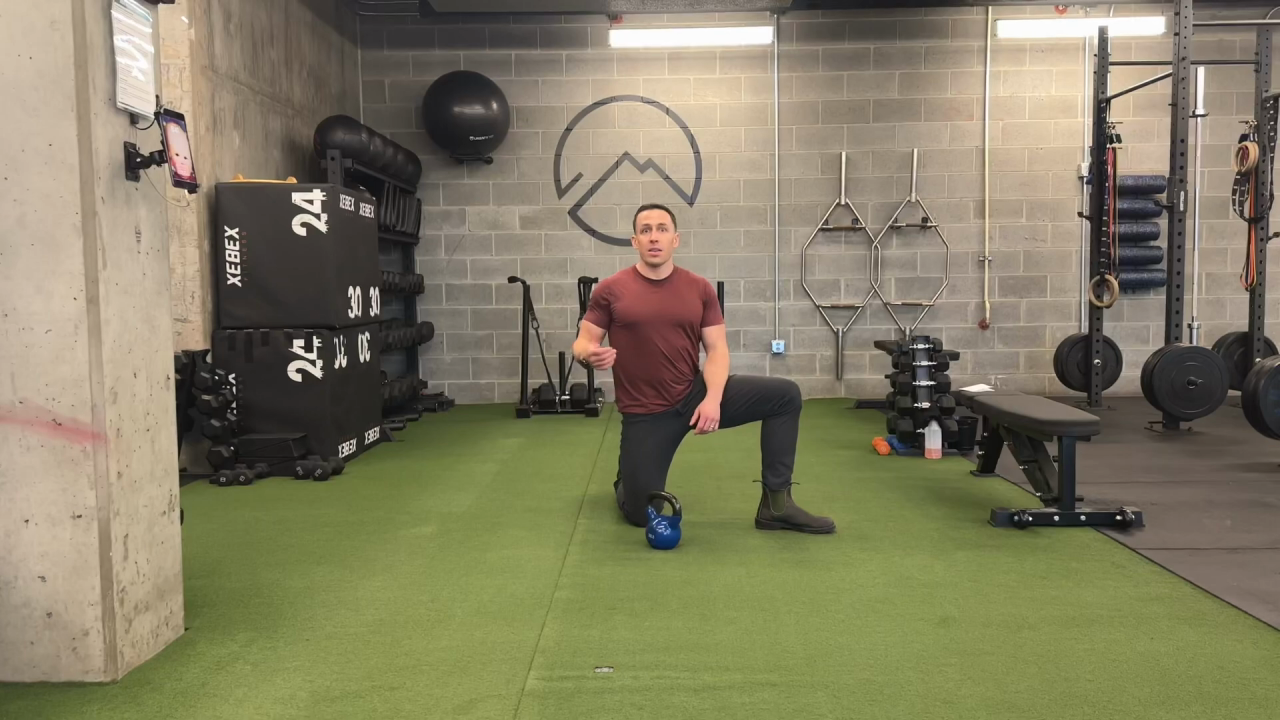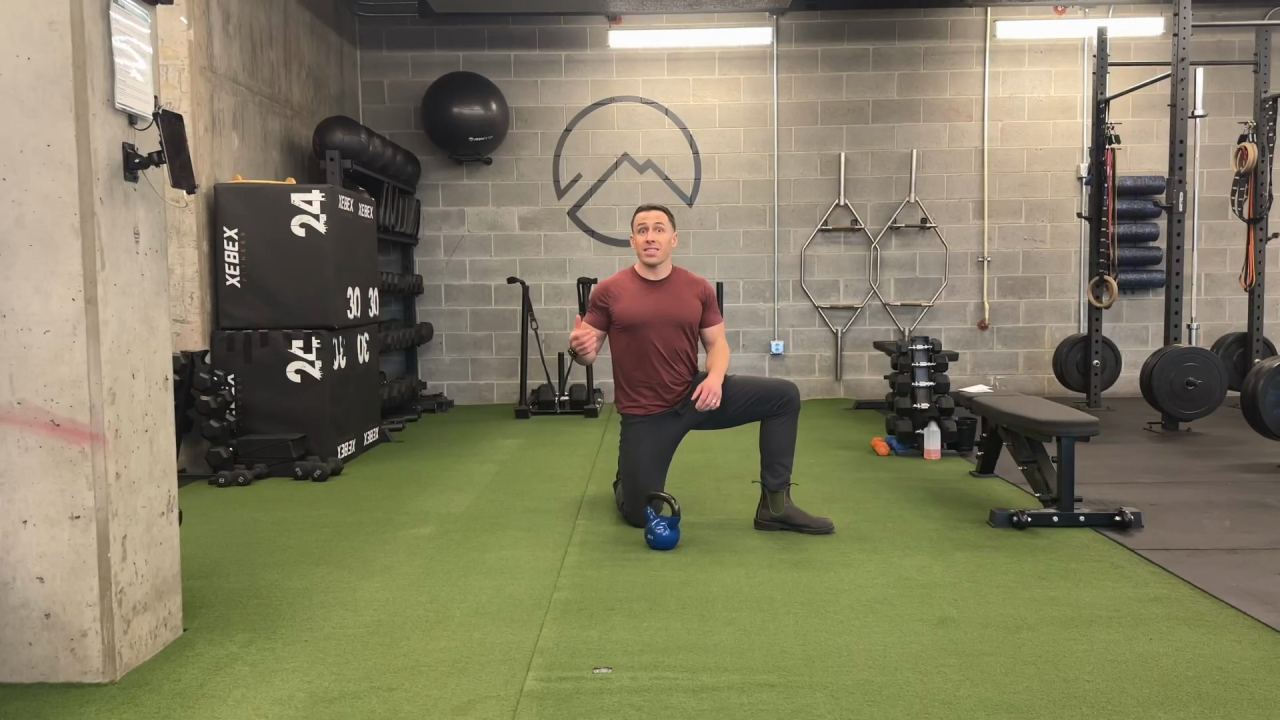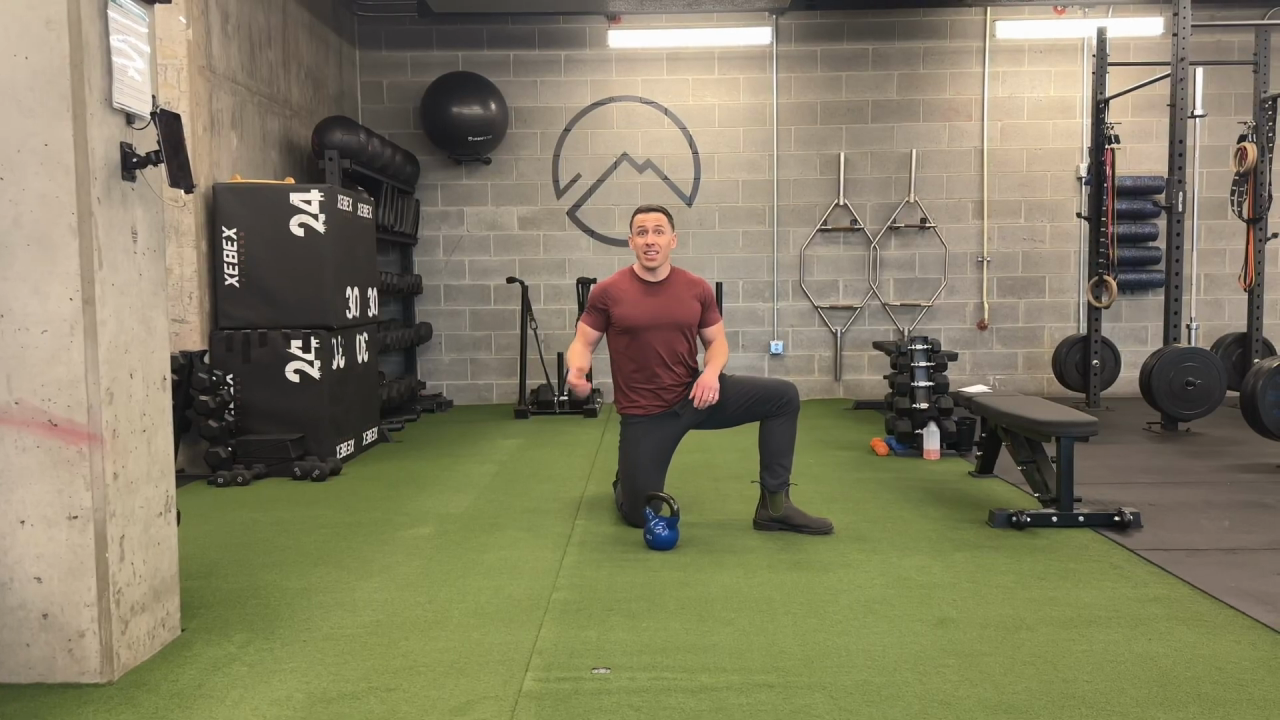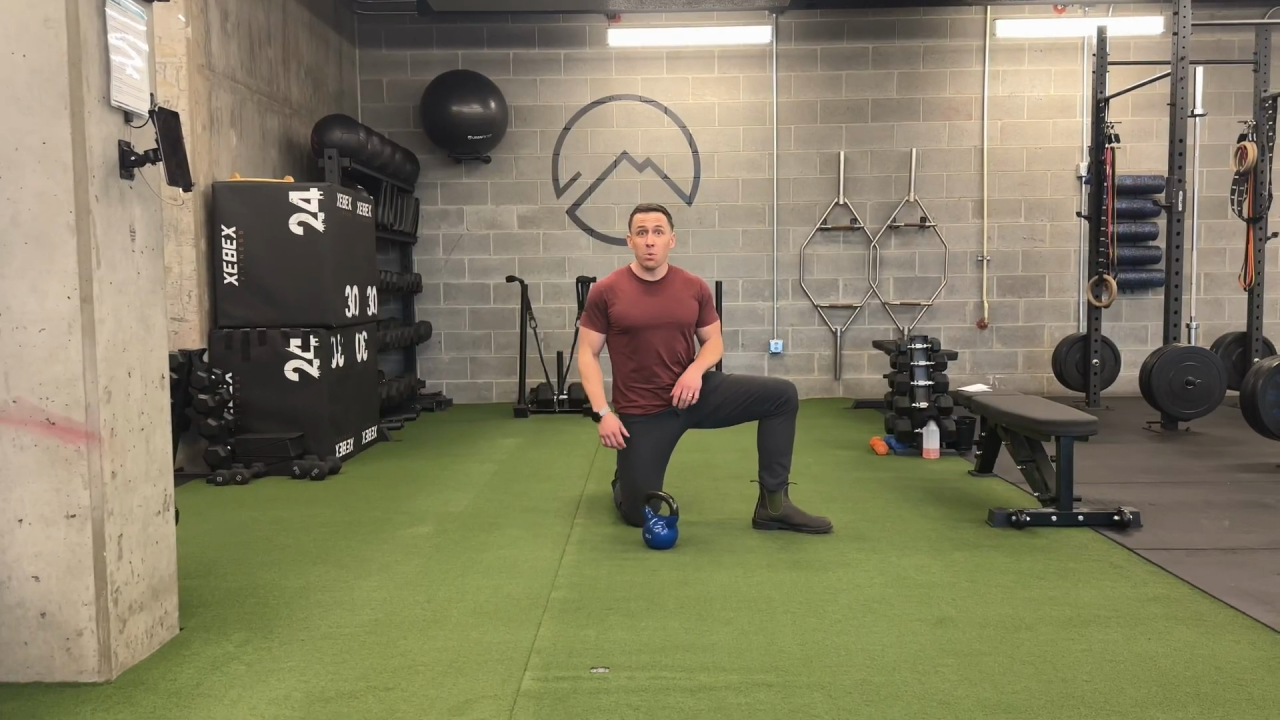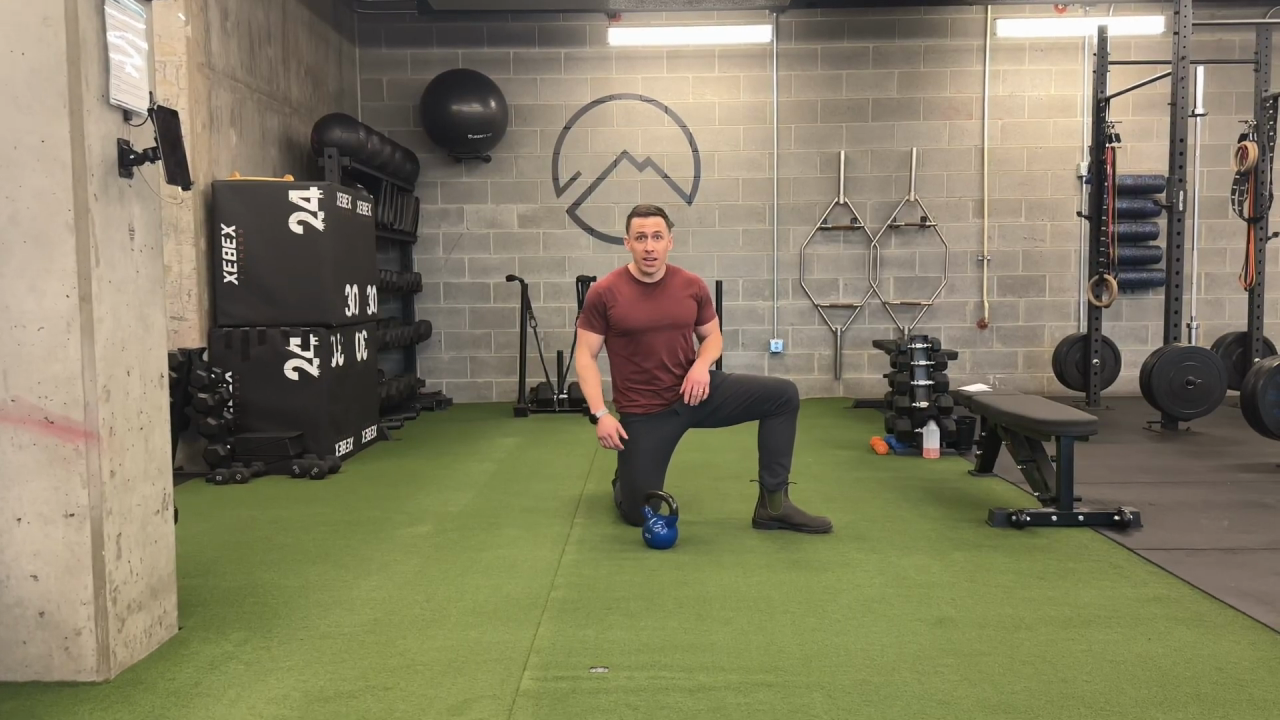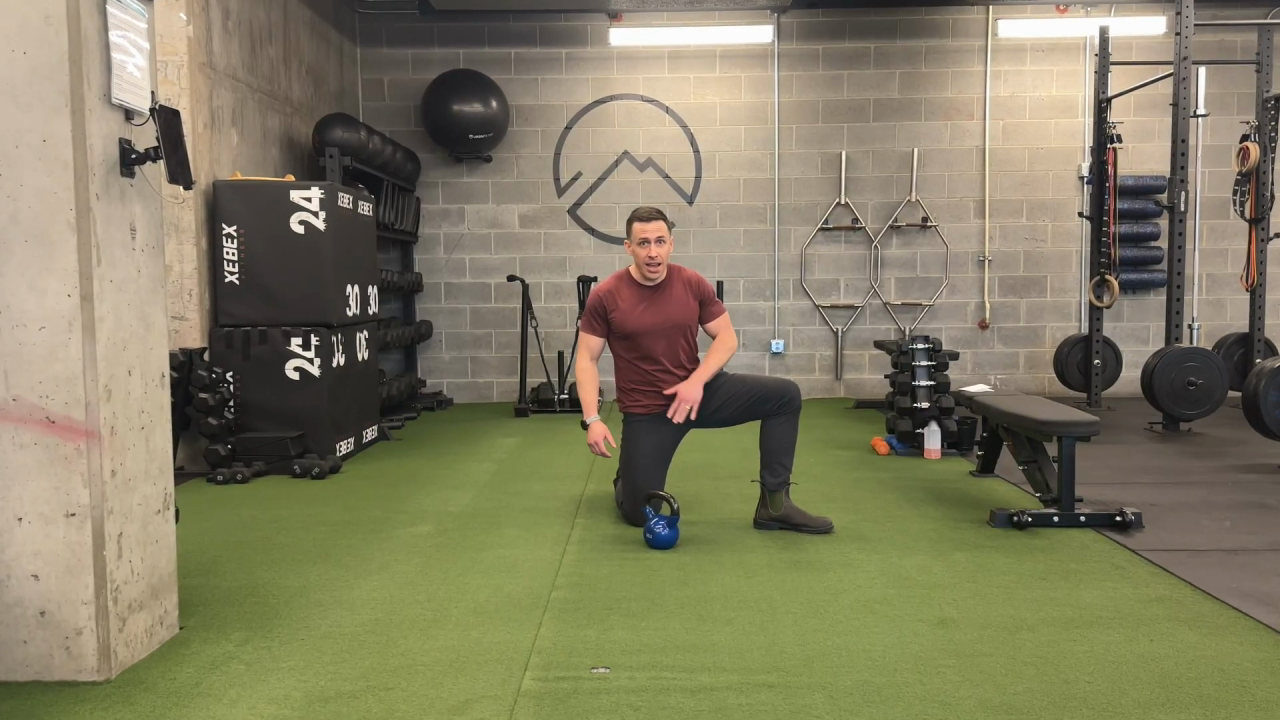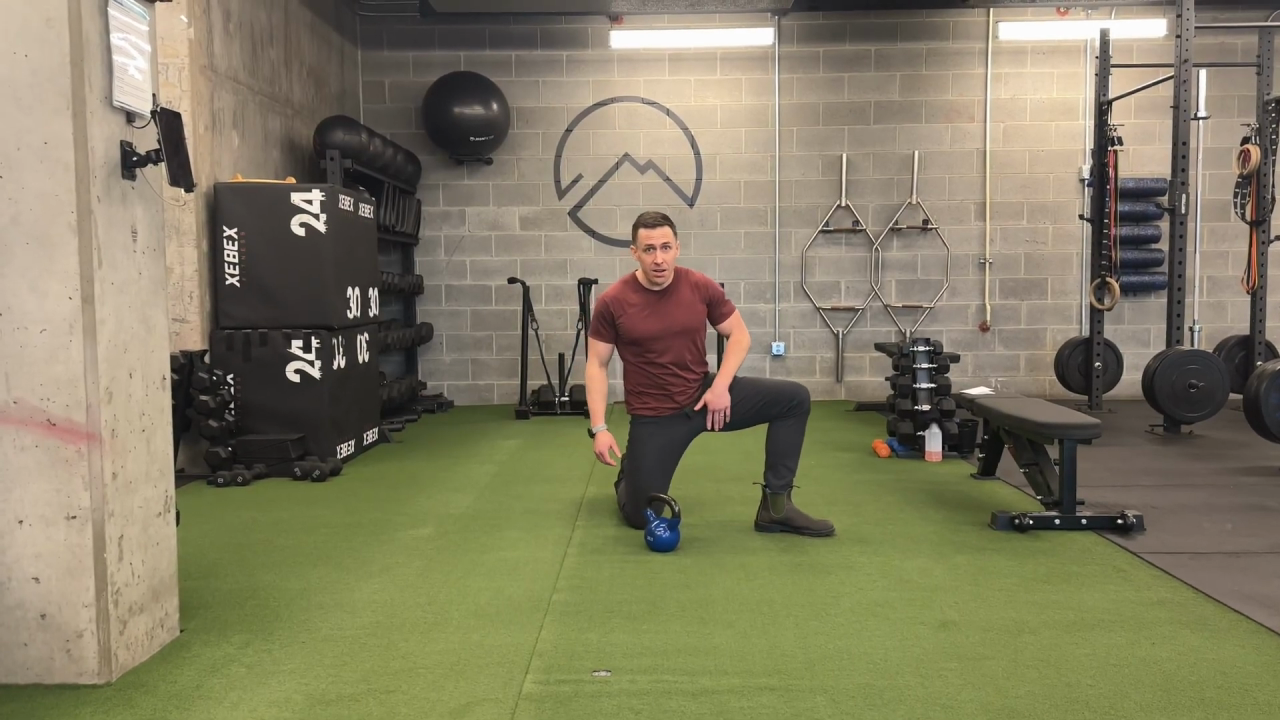
dt=0.3s
person 1, frame 1
left shoulder: (699, 288)
right shoulder: (611, 290)
left elbow: (716, 349)
right elbow: (584, 343)
left wrist: (713, 397)
right wrist: (590, 354)
left hip: (695, 393)
right hip: (645, 413)
left knee: (785, 395)
right knee: (641, 514)
left ankle: (776, 503)
right ankle: (626, 478)
person 1, frame 2
left shoulder: (698, 288)
right shoulder: (609, 291)
left elbow: (717, 343)
right elbow: (589, 349)
left wrist: (715, 376)
right wrist: (580, 350)
left hip: (695, 395)
right hip: (645, 413)
left knee: (784, 396)
right knee: (640, 515)
left ankle: (775, 505)
right ankle: (627, 479)
person 1, frame 3
left shoulder: (697, 288)
right shoulder: (608, 292)
left elbow: (716, 340)
right elbow: (583, 344)
left wrist: (712, 372)
right wrist: (576, 371)
left hip: (693, 394)
right hip: (644, 413)
left knee: (783, 396)
right knee: (639, 515)
left ankle: (774, 505)
right ankle: (625, 479)
person 1, frame 4
left shoulder: (694, 287)
right shoulder: (606, 292)
left elbow: (713, 340)
right elbow: (588, 354)
left wrist: (697, 370)
right wrist: (603, 412)
left hip: (693, 394)
right hip: (642, 412)
left knee: (781, 395)
right knee: (639, 514)
left ankle: (773, 504)
right ankle: (625, 477)
person 1, frame 5
left shoulder: (692, 286)
right shoulder: (604, 293)
left elbow: (712, 336)
right elbow: (585, 357)
left wrist: (702, 364)
right wrist: (600, 414)
left hip: (692, 393)
right hip: (643, 412)
left knee: (783, 394)
right knee: (639, 513)
left ankle: (773, 503)
right ankle: (625, 476)
person 1, frame 6
left shoulder: (693, 284)
right shoulder: (606, 296)
left elbow: (726, 337)
right elbow: (587, 359)
left wrist: (696, 381)
right wrist: (591, 419)
left hip: (694, 394)
right hip: (645, 411)
left knee: (785, 395)
right knee: (640, 513)
left ankle: (774, 504)
right ankle: (627, 475)
person 1, frame 7
left shoulder: (701, 287)
right shoulder: (613, 301)
left elbow: (739, 336)
right elbow: (596, 365)
left wrist: (720, 386)
right wrist: (598, 428)
left hip: (704, 395)
right hip: (654, 415)
left knee: (794, 398)
right knee: (641, 516)
left ankle: (775, 505)
right ankle: (629, 474)
